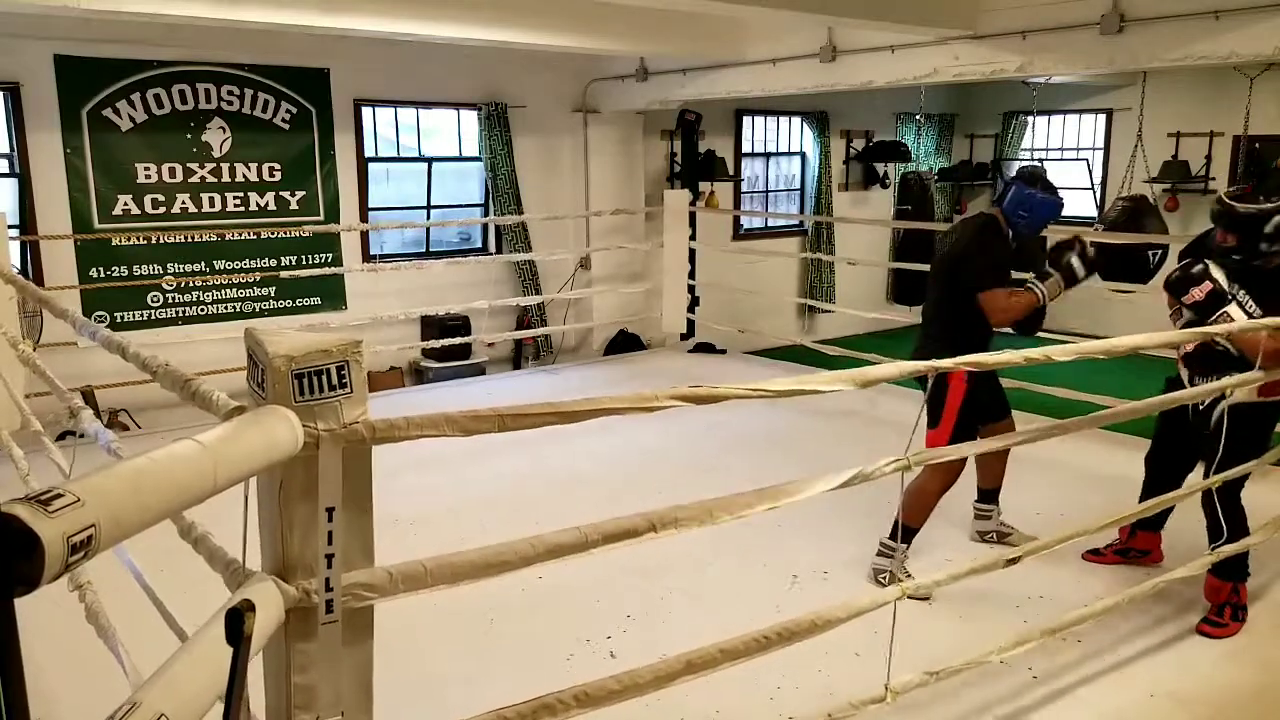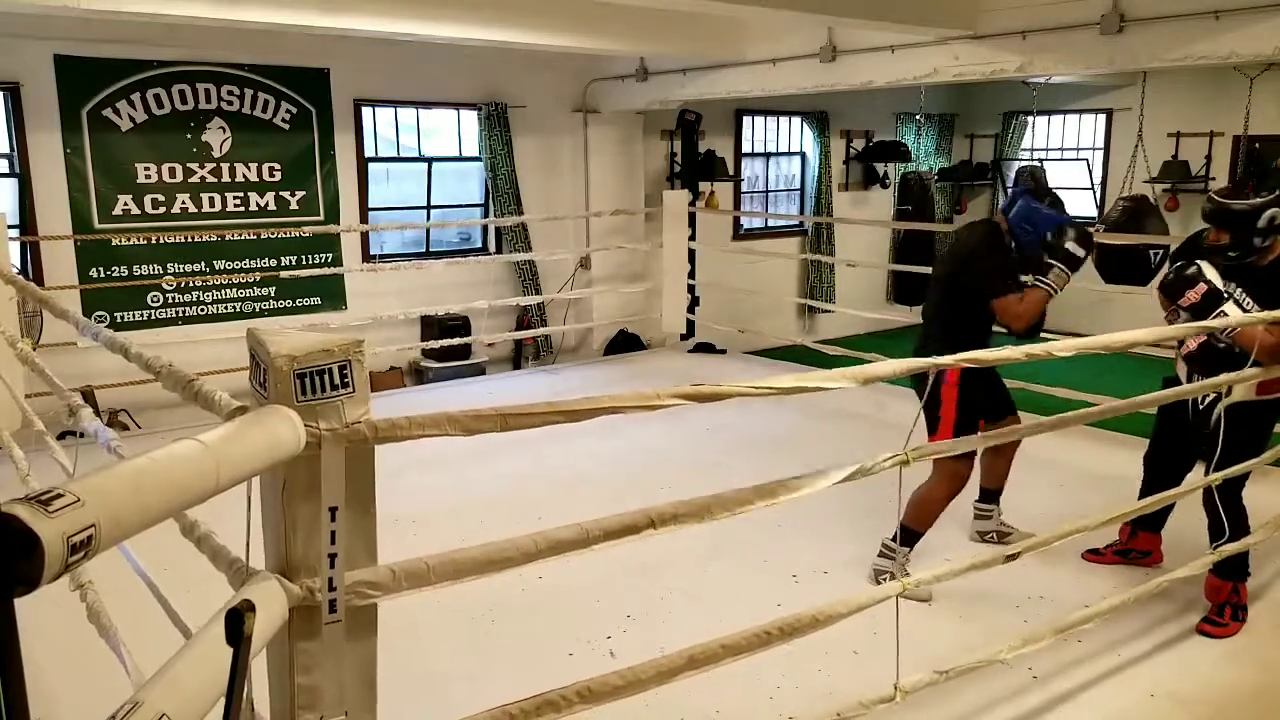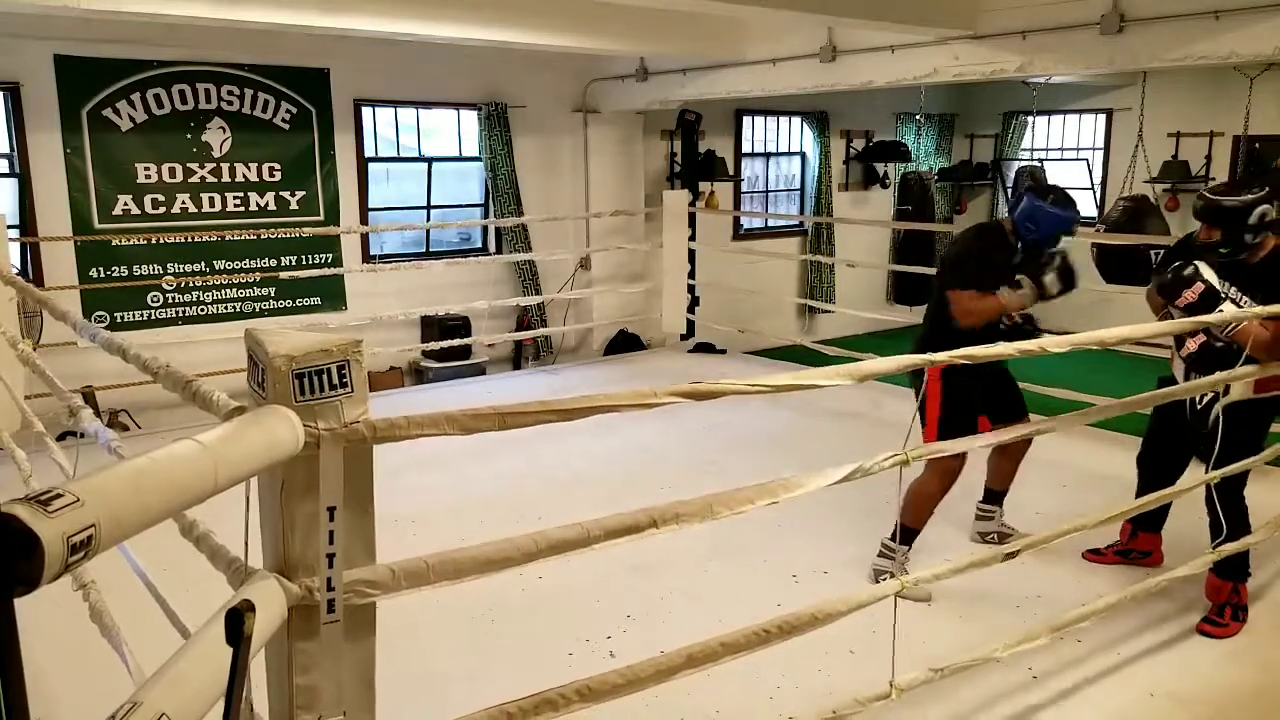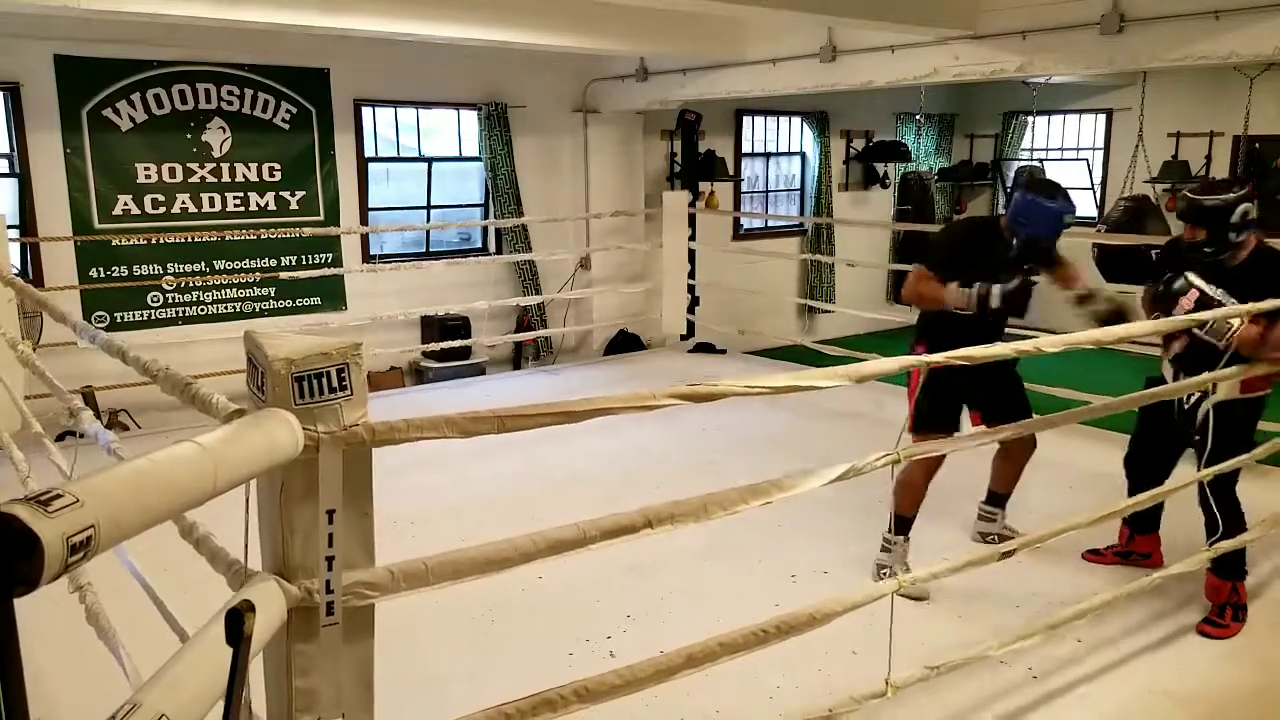
dt=0.1s
person 1, frame 1
right shoulder: (1211, 247)
right elbow: (1174, 290)
left wrist: (1219, 307)
right wrist: (1188, 324)
right hip: (1194, 379)
left knee: (1219, 490)
right knee: (1162, 463)
left ankle: (1230, 591)
right ankle: (1141, 541)
person 1, frame 2
right shoulder: (1201, 249)
right elbow: (1167, 292)
left wrist: (1216, 305)
right wrist: (1186, 328)
right hip: (1192, 380)
left knee: (1221, 490)
right knee: (1161, 464)
left ankle: (1231, 591)
right ankle: (1141, 541)
person 1, frame 3
right shoulder: (1195, 248)
right elbow: (1158, 295)
left wrist: (1214, 305)
right wrist: (1184, 330)
left hip: (1243, 396)
right hip: (1189, 378)
left knee: (1222, 489)
right knee: (1155, 463)
left ankle: (1231, 591)
right ankle: (1142, 542)
person 1, frame 4
right shoulder: (1181, 252)
right elbow: (1153, 302)
left wrist: (1209, 314)
right wrist: (1174, 337)
left hip: (1233, 392)
right hip: (1179, 381)
left knee: (1214, 486)
right knee: (1144, 461)
left ankle: (1232, 593)
right ankle: (1141, 544)
person 2, frame 1
left shoulder: (976, 228)
right shoulder: (987, 240)
right elbow: (1001, 312)
left wrist: (1032, 293)
right wrist: (1055, 279)
left hip: (963, 353)
right hip: (949, 361)
left knee: (1000, 430)
right knee: (945, 464)
left ankle: (987, 520)
right ankle: (889, 557)
person 2, frame 2
left shoulder: (991, 240)
right shoulder: (985, 247)
right elbow: (1016, 319)
right wrist: (1061, 268)
right hip: (944, 365)
left knee: (1005, 430)
right knee: (953, 469)
left ankle: (987, 521)
right ankle: (891, 558)
person 2, frame 3
left shoulder: (1011, 243)
right shoulder: (978, 244)
right elbow: (966, 313)
left wrist: (1009, 310)
right wrist: (1032, 287)
left hip: (981, 356)
right hip: (944, 361)
right knee: (945, 466)
left ankle: (988, 521)
right ankle: (889, 557)
person 2, frame 4
left shoulder: (1031, 242)
right shoulder: (966, 235)
left elbow: (1058, 267)
right elbow: (912, 290)
left wrist: (1093, 300)
right wrist: (979, 295)
right hip: (939, 351)
left knee: (1021, 442)
right knee: (929, 453)
left ankle: (990, 522)
right ankle: (892, 552)
